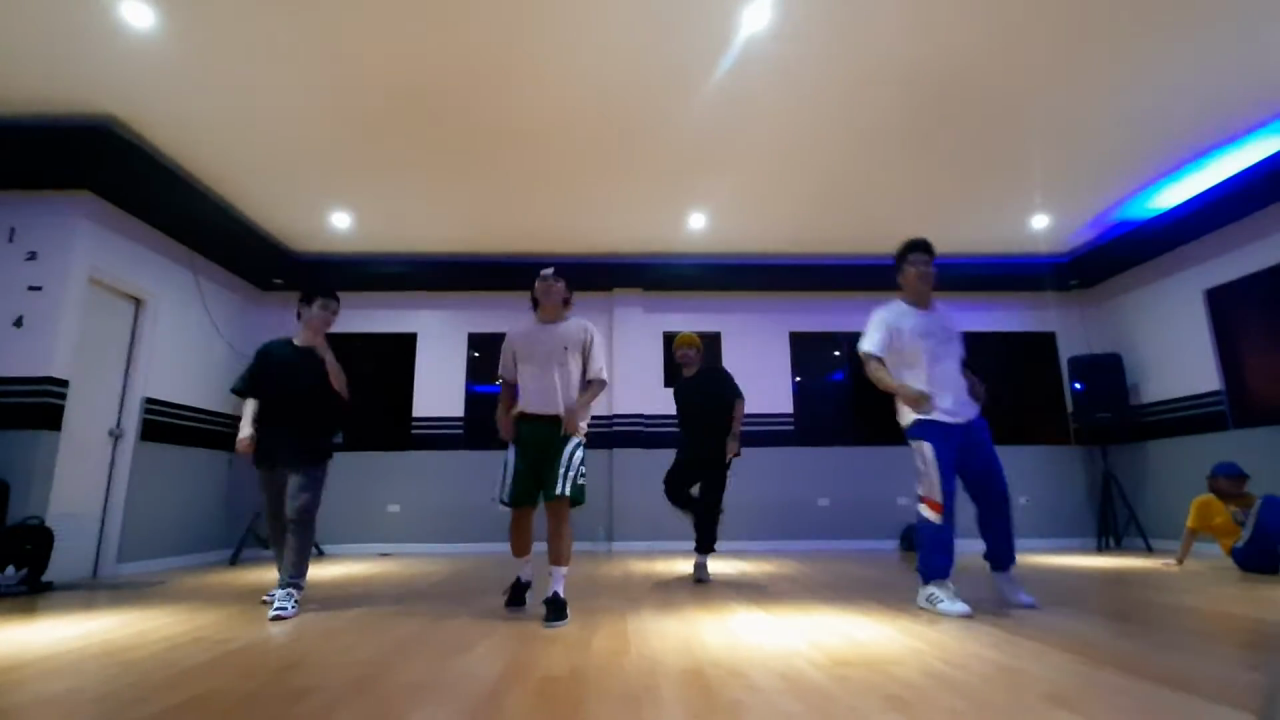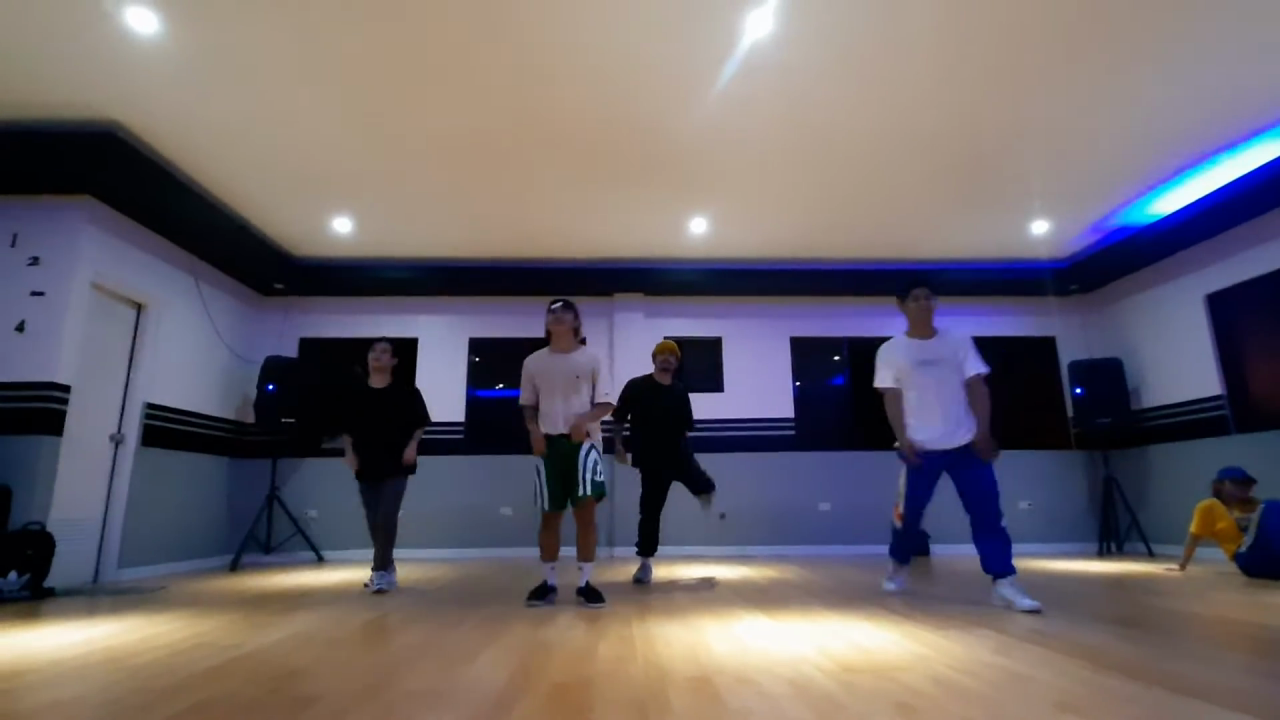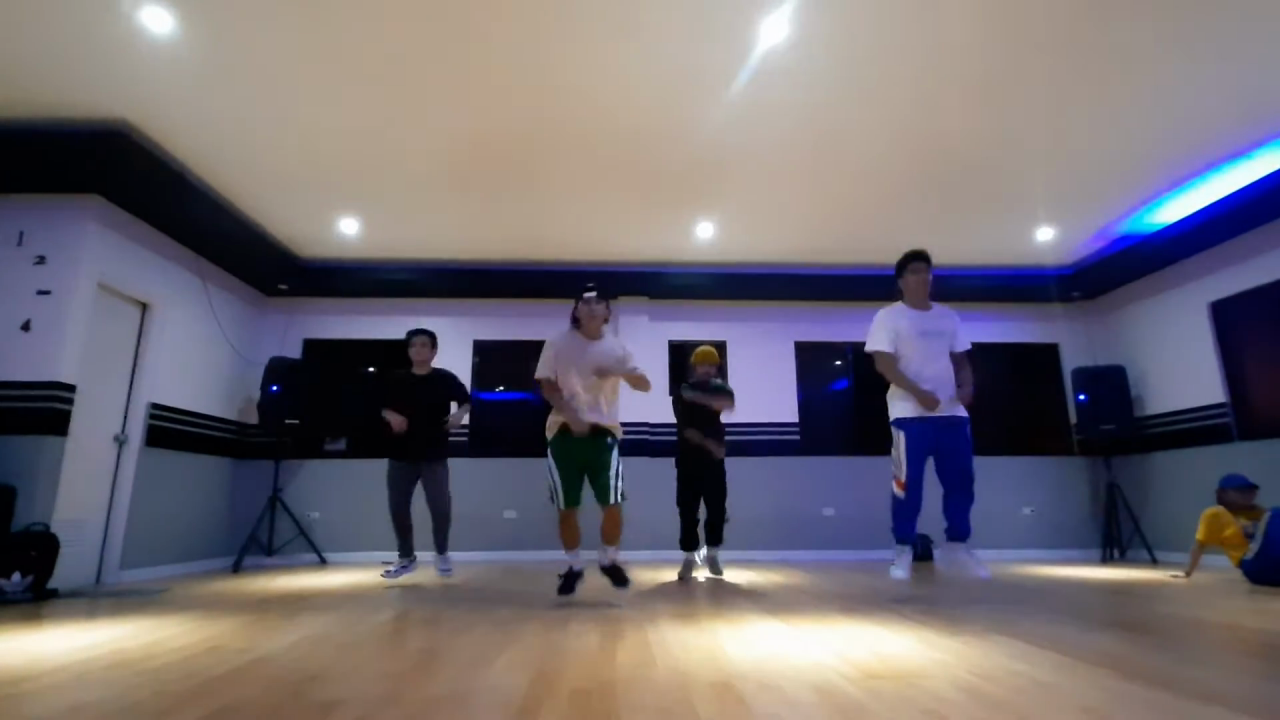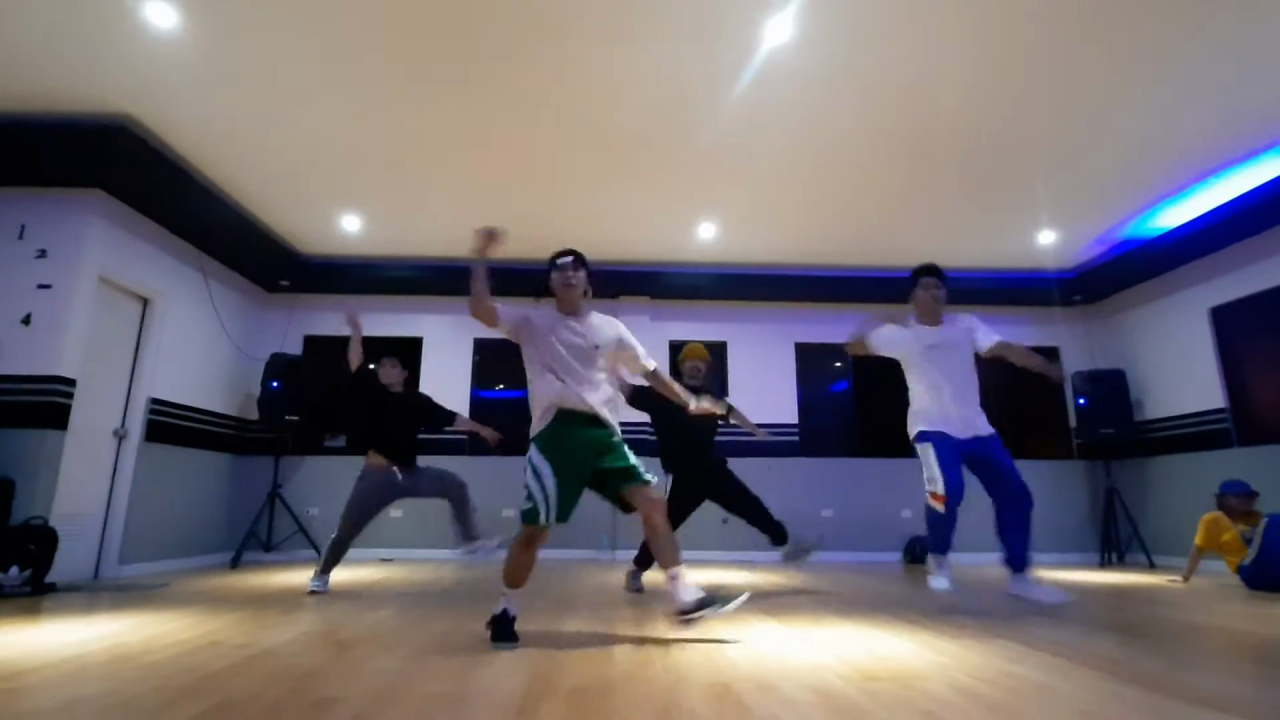
dt=1s
person 1, frame 1
left shoulder: (584, 331)
right shoulder: (516, 337)
left elbow: (598, 379)
left wrist: (578, 406)
right wrist: (503, 413)
left hip: (565, 427)
right hip: (525, 426)
left knee: (559, 508)
right knee: (520, 510)
left ankle: (556, 593)
right ankle: (523, 577)
person 1, frame 2
left shoulder: (591, 359)
right shoulder: (533, 362)
left elbow: (605, 403)
right elbow: (527, 405)
left wrist: (585, 419)
right wrist: (533, 429)
left hip: (583, 442)
right hip: (547, 443)
left knee: (585, 511)
right knee: (550, 517)
left ankle: (584, 582)
right ankle: (549, 582)
person 1, frame 3
left shoulder: (616, 347)
right shoulder: (557, 343)
left elbow: (644, 385)
right elbow: (545, 384)
left wrist: (621, 372)
right wrist: (568, 411)
left hip: (603, 434)
right hip: (565, 433)
left knee: (612, 507)
right knee: (567, 509)
left ankle: (608, 561)
right ankle: (574, 567)
person 1, frame 4
left shoulder: (611, 329)
right shoulder: (532, 322)
left elbow: (649, 371)
right elbow: (481, 309)
left wrist: (691, 401)
right wrist: (481, 257)
left hip: (602, 432)
right hip: (557, 431)
left knee: (651, 503)
right knee: (535, 529)
left ankle: (686, 597)
right ankle: (504, 612)
person 2, frame 1
left shoulder: (944, 316)
right shoulder: (887, 316)
right elbow: (872, 364)
left wrist: (972, 381)
right wrist: (902, 390)
left hip: (967, 416)
right hip: (927, 419)
left knee: (994, 492)
right knee: (937, 498)
left ankle: (1002, 574)
right ankle: (933, 585)
person 2, frame 2
left shoulder: (959, 343)
right shoulder: (890, 350)
left elbow: (977, 386)
right elbow: (891, 398)
left wrist: (983, 430)
right wrist: (903, 437)
left hip: (964, 440)
right hip: (920, 444)
left knee: (986, 509)
right knee: (909, 511)
left ankle: (1004, 582)
right ankle: (898, 566)
person 2, frame 3
left shoulder: (948, 317)
right shoulder: (888, 317)
left elbow: (961, 360)
right elbow: (883, 362)
left wrist: (967, 387)
right wrist: (916, 392)
left hip: (951, 412)
right hip: (910, 412)
left knee: (960, 479)
right knee: (908, 480)
left ankle: (956, 545)
right ankle: (903, 551)
person 2, frame 4
left shoulder: (967, 325)
right shoulder: (899, 333)
left elbow: (1005, 349)
right elbow: (856, 347)
left wrist: (1046, 367)
right wrist: (873, 323)
left hip: (975, 429)
right hip: (934, 429)
left knee: (1016, 497)
right knee: (947, 491)
left ankle: (1020, 576)
right ankle: (938, 559)
person 3, frame 1
left shoulder: (331, 356)
right shoulder: (271, 351)
left elbow: (342, 391)
right elbow: (251, 394)
left wrist: (324, 352)
right wrist: (246, 425)
left hip: (310, 451)
right hip: (270, 447)
left knee: (299, 514)
right knee: (275, 518)
left ankle: (290, 589)
right ankle: (285, 579)
person 3, frame 2
left shoulder: (406, 392)
right shoulder: (358, 396)
left elbow: (421, 424)
right elbow: (348, 430)
left wrist: (413, 445)
right wrist: (349, 452)
left hip: (396, 466)
right hip: (367, 467)
left knee: (386, 517)
right knee: (374, 521)
left ankle: (383, 570)
right ankle: (385, 566)
person 3, frame 3
left shoulder: (446, 379)
right shoulder: (397, 380)
left elbow: (465, 402)
right elbow: (386, 409)
left wrist: (459, 415)
right wrist: (392, 417)
left hip: (434, 455)
right hip: (401, 454)
left knee: (440, 505)
right knee: (398, 507)
left ankle: (442, 555)
right ankle: (406, 557)
person 3, frame 4
left shoulder: (417, 400)
right shoulder: (371, 393)
left elbow: (449, 418)
right elbow: (356, 362)
left wrist: (479, 428)
right wrist: (357, 332)
left hip: (409, 474)
right hip: (377, 474)
left knee: (457, 487)
right knee: (347, 529)
left ankle: (470, 540)
right ankle: (322, 574)
person 4, frame 1
left shoulder: (716, 375)
right shoulder: (680, 388)
left elbow: (738, 401)
left wrist: (734, 436)
right wrist: (684, 448)
left hip: (717, 450)
right hip: (692, 450)
left knee: (709, 504)
right knee: (673, 488)
left ankle: (701, 559)
person 4, frame 2
left shoulder: (680, 392)
right shoulder: (637, 386)
left elbow: (686, 426)
right elbow: (619, 417)
left wrist: (688, 448)
right wrist: (618, 445)
left hip: (678, 452)
right hip: (651, 458)
left knee: (703, 485)
right knee: (650, 509)
left ankle: (703, 491)
right ankle: (645, 562)
person 4, frame 3
left shoulder: (719, 388)
right shoulder: (682, 394)
left elbow: (728, 405)
right elbow: (685, 429)
left wrist: (698, 398)
right wrist: (709, 444)
left hip: (714, 461)
right hip: (688, 460)
left knee: (717, 510)
right knee: (688, 512)
left ankle: (712, 554)
right ankle: (689, 558)
person 4, frame 4
left shoulder: (709, 394)
right shoulder: (663, 393)
left elbow: (729, 410)
right elbow: (629, 394)
left wrist: (754, 429)
left hip: (713, 468)
right hip: (685, 474)
left knee: (751, 505)
right knee: (670, 522)
left ankle: (786, 546)
right ankle: (637, 571)
